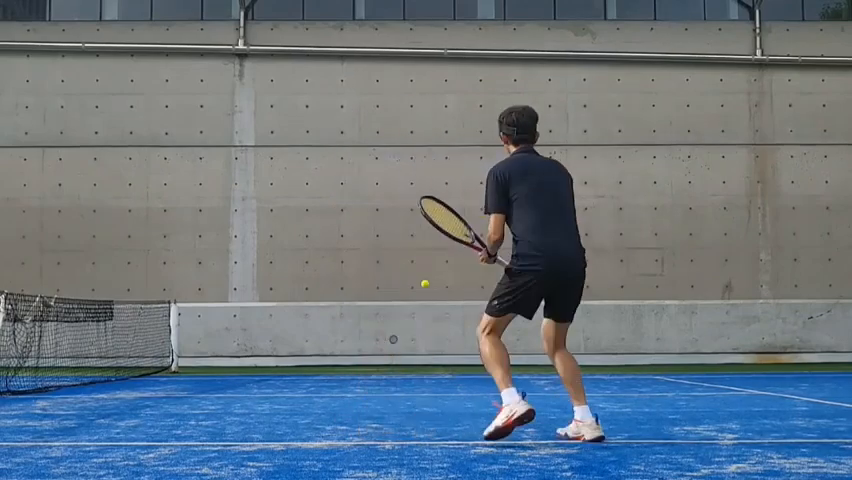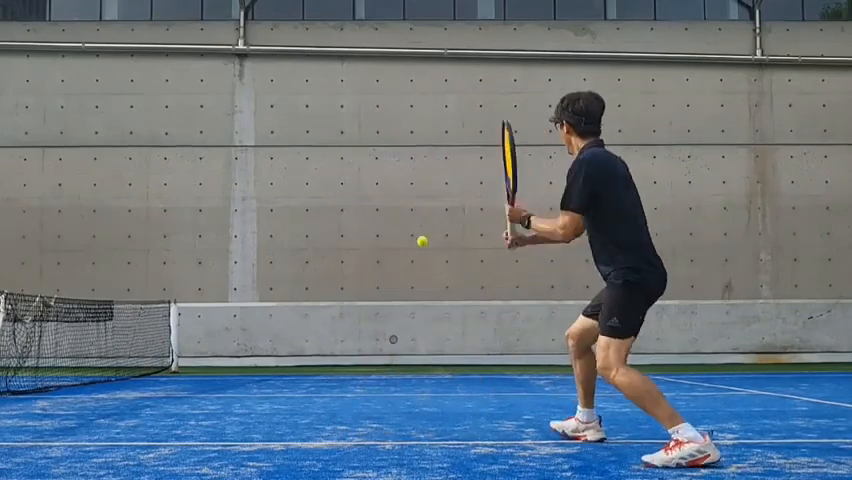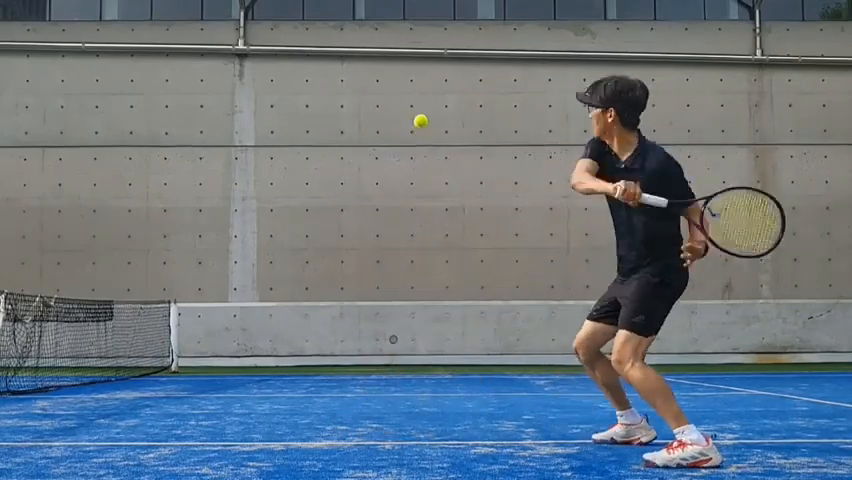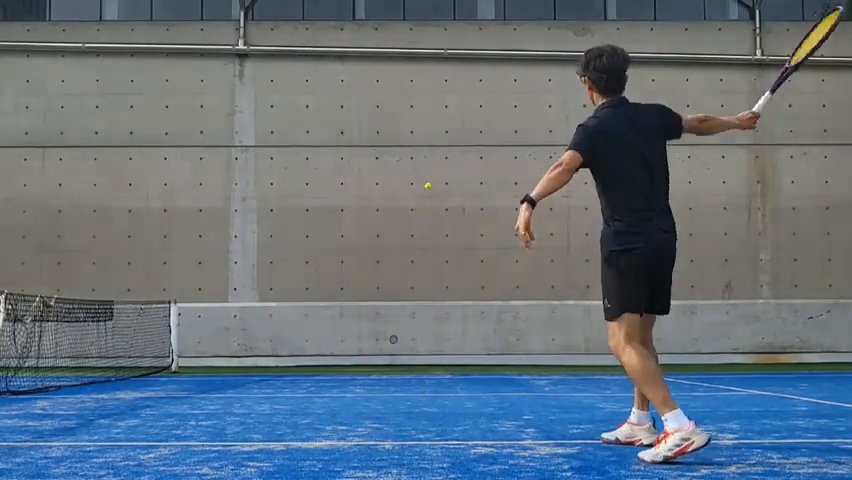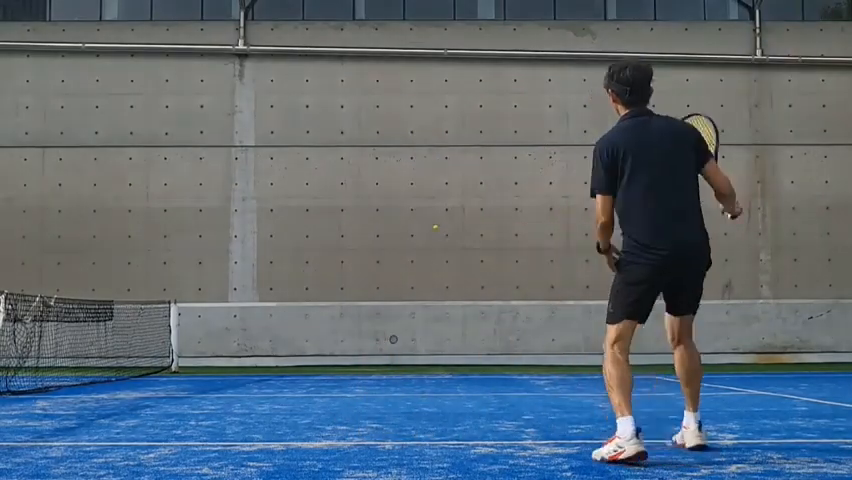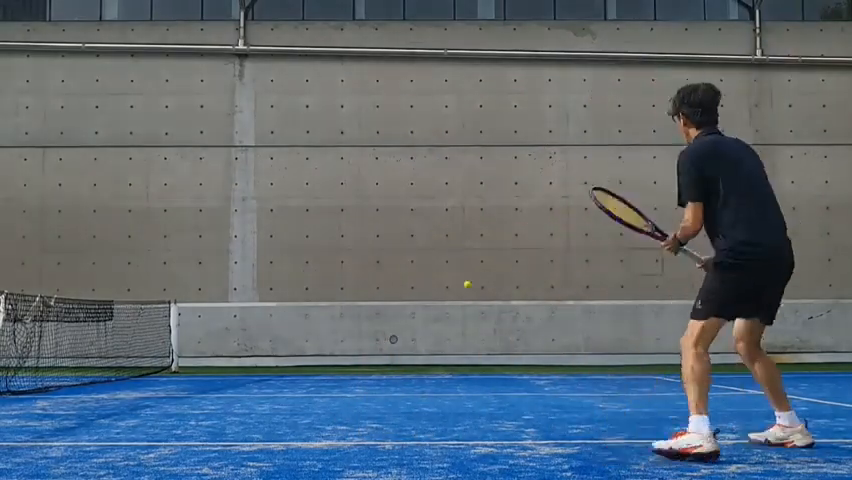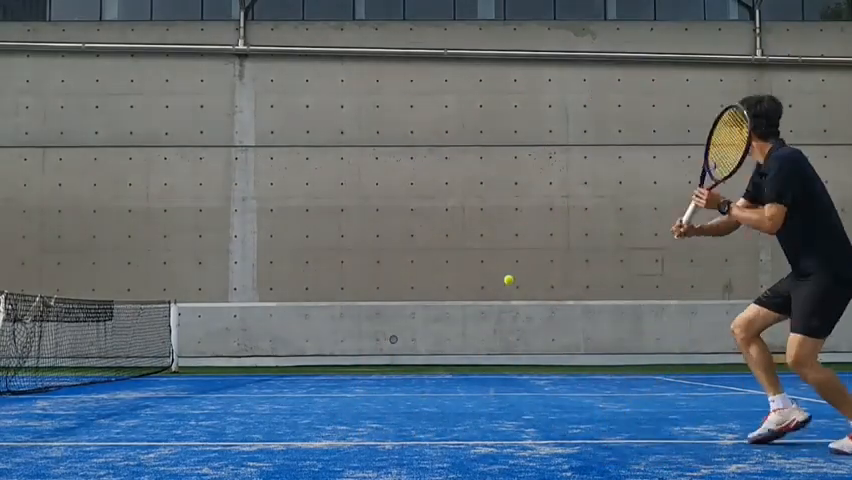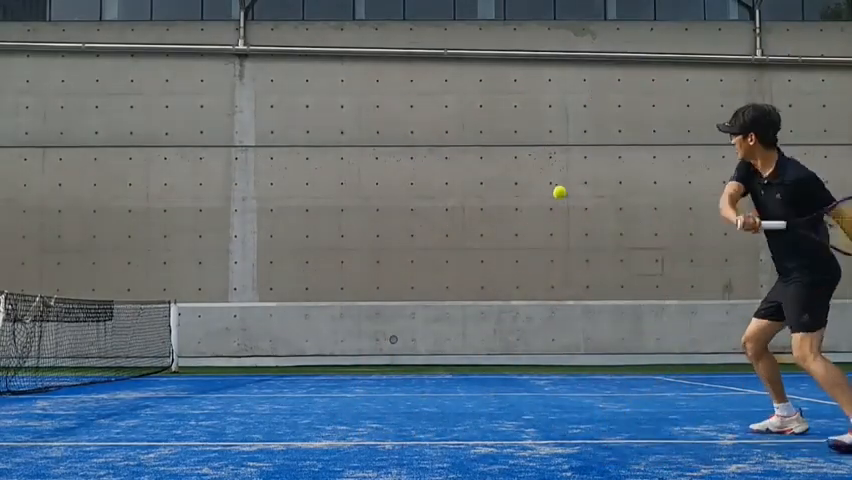
dt=0.4s
person 1, frame 1
left shoulder: (501, 171)
right shoulder: (559, 170)
left elbow: (495, 233)
left wrist: (488, 253)
left hip: (533, 263)
right hip: (573, 264)
left knee: (488, 332)
right knee: (555, 345)
left ankle: (512, 402)
right ankle: (585, 419)
person 1, frame 2
left shoulder: (587, 166)
right shoulder: (604, 163)
left elbow: (566, 231)
right elbow: (572, 226)
left wrist: (526, 222)
right wrist: (526, 238)
left hip: (634, 277)
right hip: (630, 276)
left knee: (611, 365)
right knee: (577, 338)
left ankle: (692, 441)
right ankle: (586, 420)
person 1, frame 3
left shoulder: (659, 166)
right shoulder: (601, 148)
left elbow: (696, 217)
right elbow: (580, 177)
left wrist: (699, 243)
right wrist: (612, 187)
left hip: (658, 276)
right hip: (631, 275)
left knee: (626, 360)
right knee: (584, 347)
left ankle: (697, 444)
right ankle: (631, 423)
person 1, frame 4
left shoulder: (593, 129)
right shoulder: (653, 115)
left elbow: (563, 168)
right elbow: (699, 123)
left wrist: (528, 204)
right wrist: (738, 122)
left hip: (626, 246)
right hip: (663, 242)
left knee: (623, 343)
right knee: (641, 336)
left ankle: (681, 429)
right ankle: (639, 422)
person 1, frame 5
left shoulder: (609, 144)
right shoulder: (684, 131)
left elbow: (604, 217)
right elbow: (724, 189)
left wrist: (605, 249)
right wrist: (733, 208)
left hip: (642, 256)
right hip: (692, 251)
left knee: (615, 346)
right knee: (682, 339)
left ankle: (626, 436)
right ankle: (692, 426)
person 1, frame 6
left shoulder: (693, 156)
right shoulder: (741, 149)
left elbow: (694, 223)
left wrist: (675, 240)
left hip: (747, 259)
right hip: (778, 257)
left knee: (694, 344)
right knee: (746, 344)
left ankle: (698, 433)
right ankle: (791, 426)
person 1, frame 7
left shoulder: (788, 161)
right shoulder: (762, 172)
left elbow: (770, 223)
right elbow: (732, 223)
left wrist: (723, 205)
right wrist: (695, 229)
right hip: (805, 273)
left knee: (800, 358)
right knee: (743, 328)
right ankle: (784, 410)
person 1, frame 8
left shoulder: (798, 178)
right shoulder: (747, 167)
right elbow: (725, 200)
right wrist: (739, 218)
left hip: (810, 275)
right hip: (789, 277)
left knee: (807, 354)
right knee: (752, 342)
right ankle: (786, 415)
